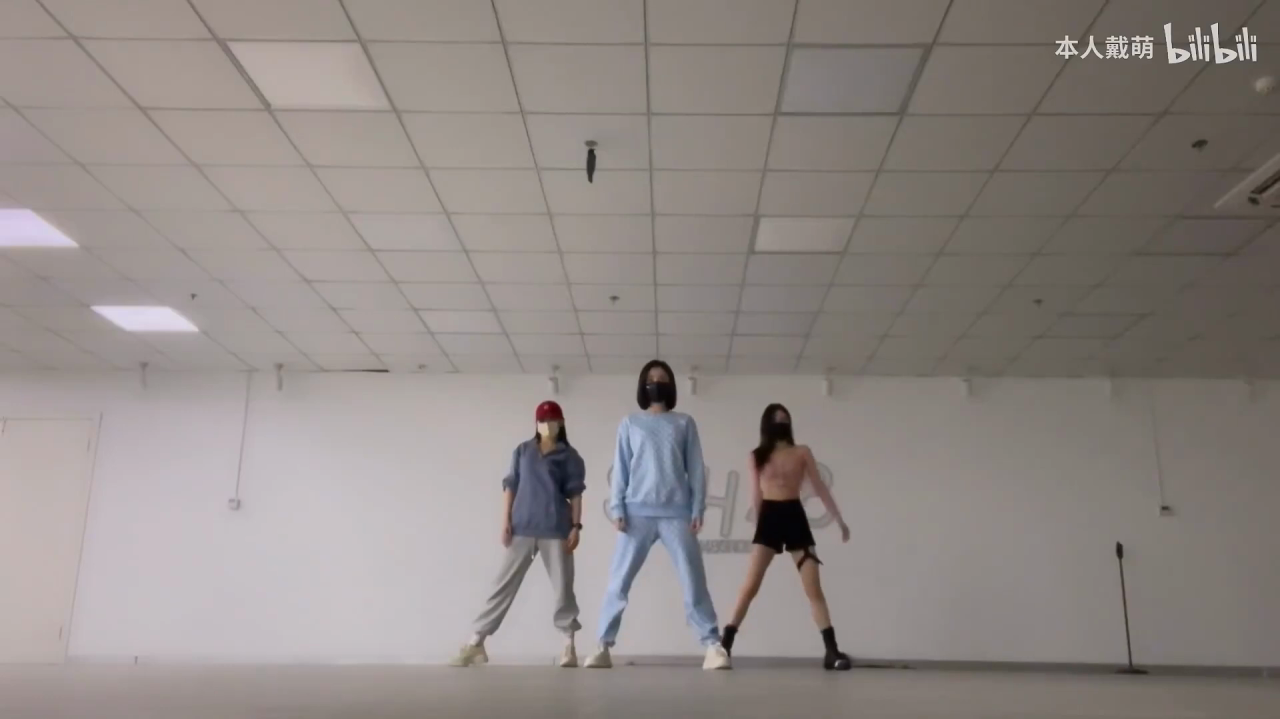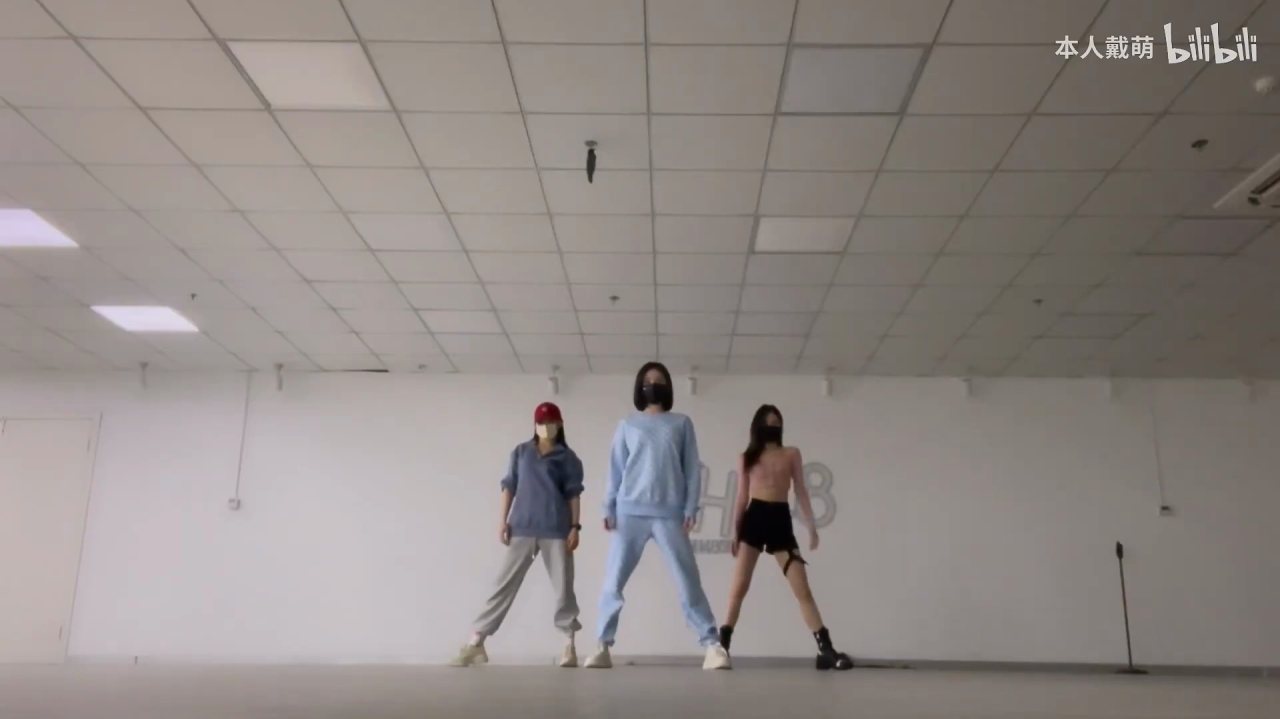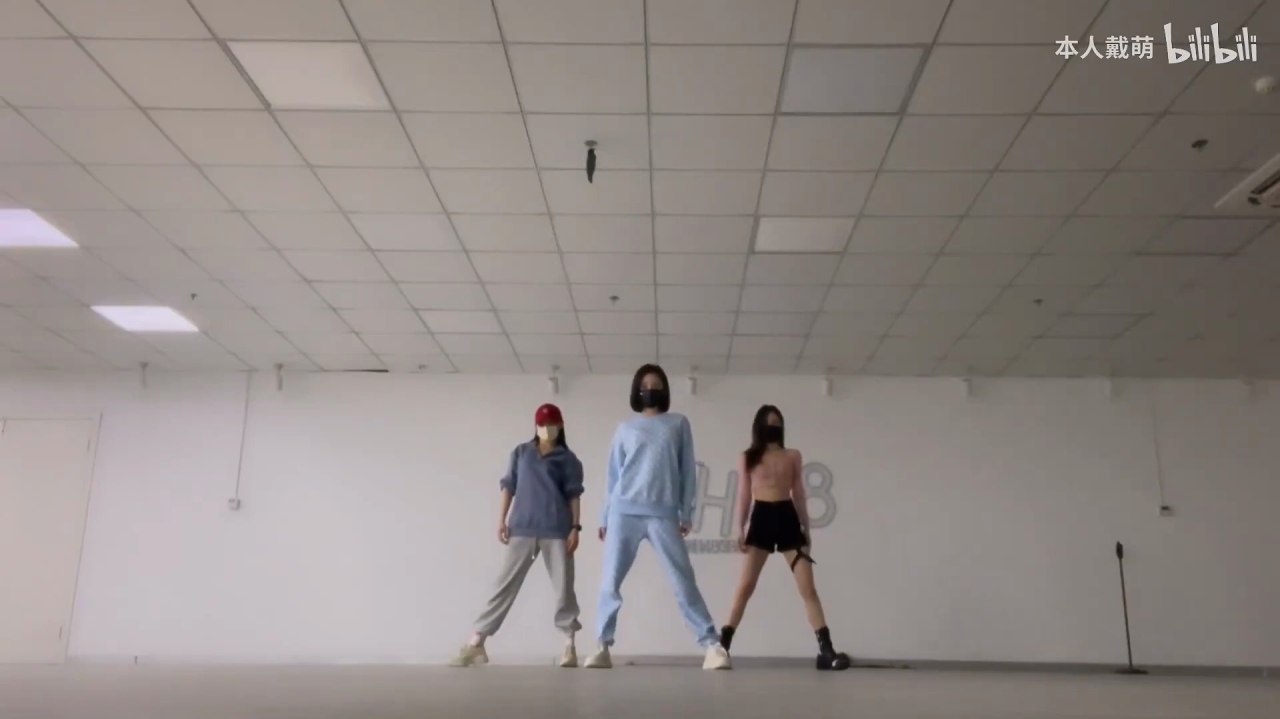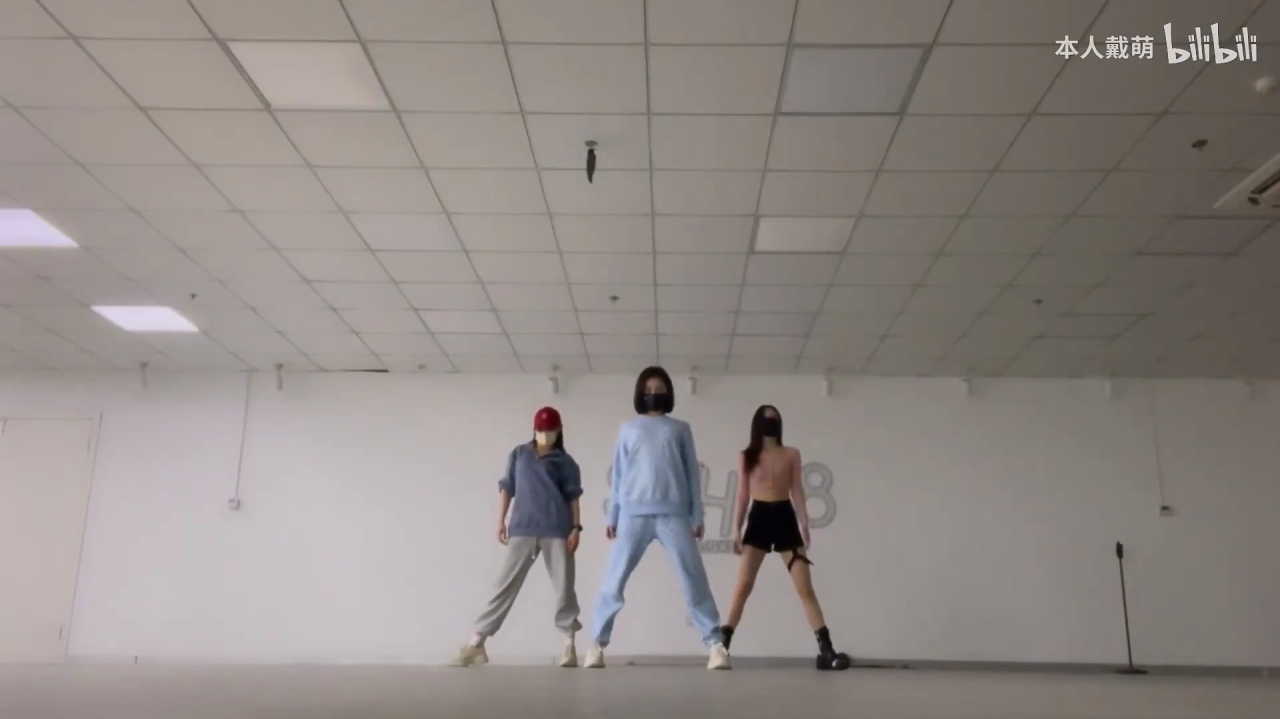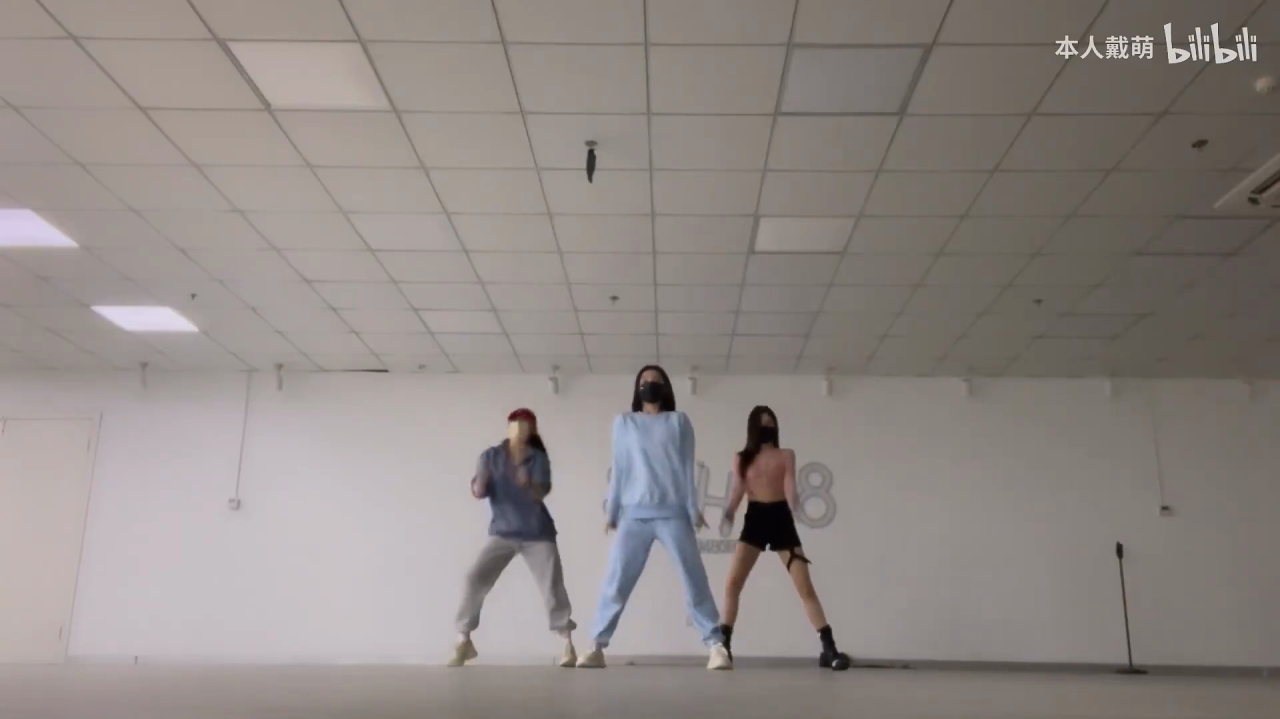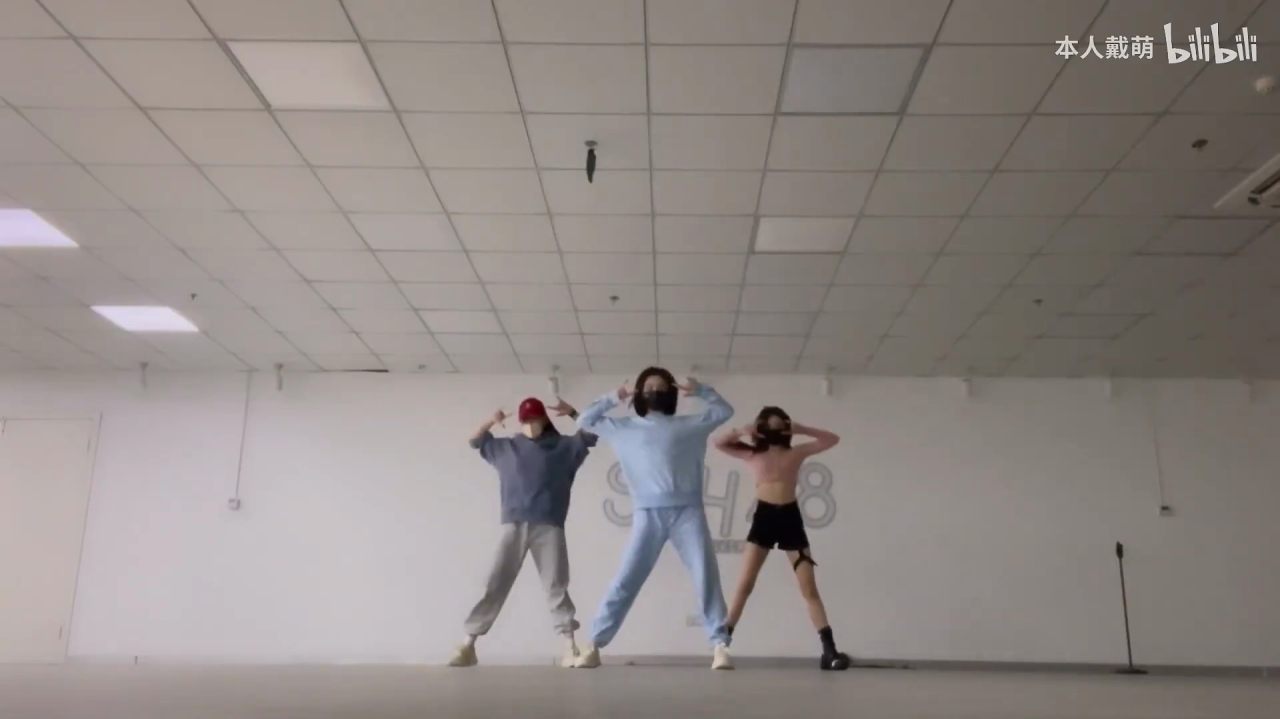
dt=0.7s
person 1, frame 1
left shoulder: (684, 423)
right shoulder: (630, 424)
left elbow: (695, 468)
right elbow: (621, 469)
left wrist: (698, 509)
right wrist: (617, 508)
left hip: (676, 513)
right hip: (637, 513)
left knee: (694, 581)
right knee: (619, 581)
left ankle: (713, 646)
right ankle: (603, 647)
person 1, frame 2
left shoulder: (681, 423)
right shoulder: (627, 425)
left elbow: (692, 468)
right elbow: (616, 470)
left wrist: (690, 509)
right wrist: (608, 508)
left hip: (669, 514)
right hip: (630, 512)
left knee: (688, 581)
right knee: (613, 581)
left ankle: (712, 645)
right ankle: (603, 646)
person 1, frame 3
left shoulder: (678, 424)
right shoulder: (625, 428)
left elbow: (687, 471)
right elbow: (613, 475)
left wrist: (686, 513)
right wrist: (604, 517)
left hip: (662, 515)
right hip: (624, 512)
left knee: (683, 581)
right knee: (610, 581)
left ankle: (712, 645)
right ankle: (603, 646)
person 1, frame 4
left shoulder: (680, 429)
right shoulder: (628, 428)
left elbow: (692, 472)
right elbow: (618, 474)
left wrist: (697, 516)
right wrist: (612, 516)
left hip: (673, 513)
right hip: (634, 513)
left knee: (694, 579)
right knee: (613, 580)
left ankle: (716, 644)
right ankle: (597, 645)
person 1, frame 5
left shoulder: (678, 421)
right shoulder: (624, 422)
left elbow: (687, 466)
right elbow: (619, 469)
left wrist: (693, 508)
right wrist: (612, 510)
left hip: (673, 514)
right hip: (634, 516)
left knee: (694, 579)
right knee: (617, 579)
left ankle: (716, 645)
right ankle: (598, 645)
person 1, frame 6
left shoulder: (689, 424)
right shoulder: (623, 427)
left elbow: (725, 410)
right elbow: (586, 420)
left wrist: (699, 389)
right wrist: (613, 400)
left hip: (687, 511)
right hip: (648, 514)
left knee: (706, 576)
right knee: (626, 580)
left ankle: (720, 645)
right ankle: (596, 645)
person 2, frame 1
left shoulder: (802, 453)
right shoulder: (757, 456)
left elbow: (818, 485)
right elbow: (757, 494)
left wrist: (838, 518)
right wrist: (760, 524)
left hip: (796, 518)
right hip: (770, 519)
left knee: (814, 588)
right knee: (750, 586)
left ankle: (832, 651)
right ankle: (724, 646)
person 2, frame 2
left shoulder: (792, 454)
right shoulder: (747, 458)
left elbow: (801, 490)
right elbow: (741, 496)
left wrist: (811, 525)
right wrist: (735, 531)
left hip: (781, 521)
right hip: (754, 519)
left knee: (802, 589)
right knee: (739, 587)
left ankle: (826, 650)
right ankle: (722, 647)
person 2, frame 3
left shoulder: (793, 456)
right shoulder: (747, 458)
left elbow: (799, 494)
right elbow: (743, 495)
left wrist: (807, 530)
right wrist: (740, 529)
left hip: (788, 520)
right hip: (761, 520)
left knee: (808, 588)
right knee: (745, 586)
left ankle: (827, 651)
right ankle: (722, 646)
person 2, frame 4
left shoulder: (791, 454)
right shoulder: (746, 457)
left elbow: (797, 490)
right elbow: (742, 494)
left wrist: (804, 525)
right wrist: (737, 530)
left hip: (785, 519)
right hip: (758, 519)
left knee: (805, 588)
right knee: (743, 586)
left ankle: (826, 650)
right ankle: (722, 646)
person 2, frame 5
left shoulder: (786, 455)
right shoulder: (743, 457)
left elbow: (790, 489)
right elbow: (737, 491)
left wrist: (794, 504)
right wrist: (730, 509)
left hip: (779, 520)
right hip: (754, 522)
left knee: (805, 587)
right knee: (733, 582)
left ankle: (829, 649)
right ankle: (723, 643)
person 2, frame 6
left shoulder: (797, 452)
right shoulder: (753, 454)
left elbow: (832, 439)
right elbow: (719, 444)
left wrist: (801, 430)
right wrist: (742, 432)
left hip: (790, 518)
right hip: (764, 518)
left knee: (809, 588)
right knee: (745, 584)
left ankle: (829, 650)
person 3, frame 1
left shoulder: (569, 456)
right shoulder: (523, 451)
left elbow: (575, 493)
right elbow: (511, 486)
left wrist: (575, 526)
right wrist: (506, 520)
left hip: (556, 529)
right hip: (523, 527)
left knee: (563, 586)
right knee: (505, 583)
left ankle: (569, 646)
right ankle: (475, 643)
person 3, frame 2
left shoulder: (567, 457)
right shoulder: (521, 452)
left elbow: (573, 494)
right elbow: (509, 487)
left wrist: (575, 527)
right wrist: (503, 520)
left hip: (556, 529)
right hip: (523, 527)
left knee: (563, 586)
right knee: (506, 583)
left ankle: (569, 646)
right ankle: (476, 643)
person 3, frame 3
left shoulder: (567, 458)
right shoulder: (521, 452)
left elbow: (573, 495)
right elbow: (509, 486)
left wrist: (575, 527)
right wrist: (502, 519)
left hip: (557, 529)
right hip: (522, 528)
left knee: (564, 586)
right knee: (506, 584)
left ankle: (569, 646)
right ankle: (475, 643)
person 3, frame 4
left shoulder: (565, 461)
right shoulder: (519, 454)
left elbow: (573, 496)
right elbow: (507, 487)
left wrist: (576, 528)
right wrist: (501, 520)
left hip: (557, 529)
right hip: (523, 528)
left knee: (564, 586)
right knee: (506, 584)
left ankle: (569, 646)
right ankle: (476, 643)
person 3, frame 5
left shoulder: (538, 458)
right shoulder: (491, 455)
left elbow: (542, 491)
right elbow: (478, 492)
left wrist: (528, 482)
right wrist: (479, 484)
left hip: (538, 533)
right hip: (502, 533)
left knee: (552, 586)
right knee: (476, 578)
left ankle: (568, 646)
right ankle: (464, 641)
person 3, frame 6
left shoulder: (563, 446)
right shoulder: (506, 447)
left elbow: (591, 434)
right elbow: (475, 441)
left wrist: (572, 413)
right wrist: (492, 422)
left hip: (549, 526)
right hip: (515, 526)
left knee: (557, 585)
right knee: (496, 583)
left ankle: (570, 648)
right ankle: (468, 645)
